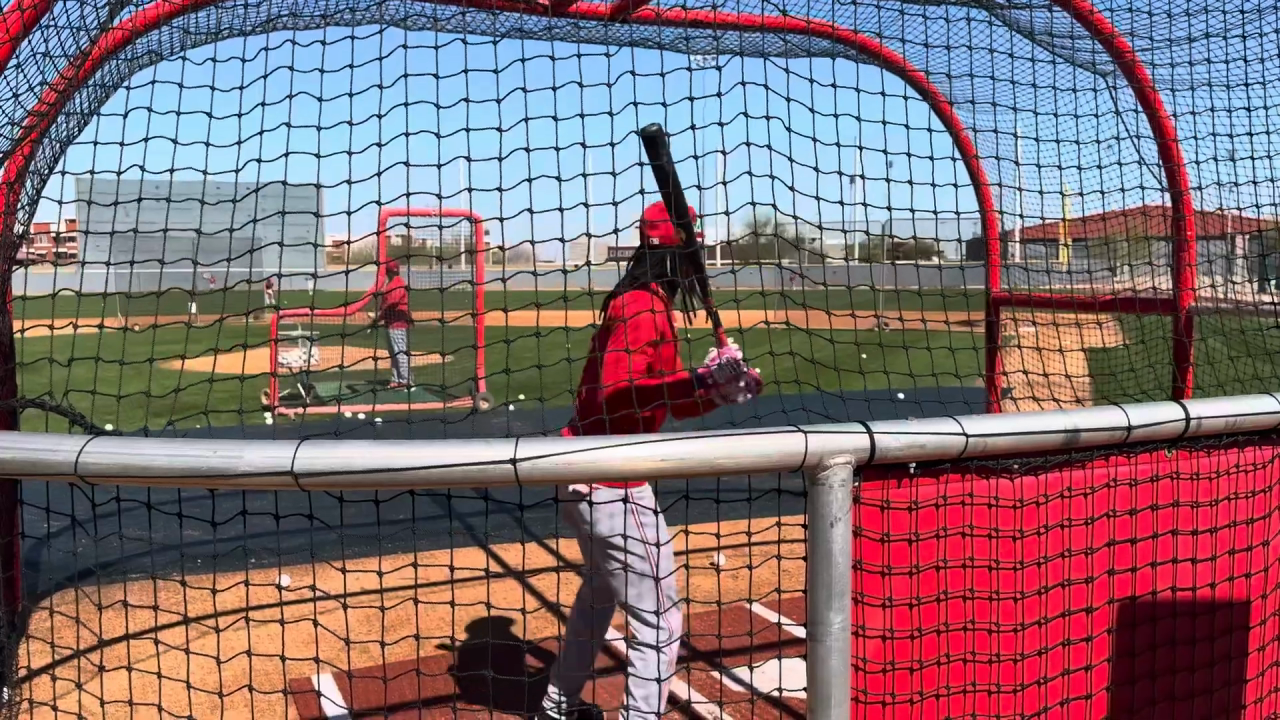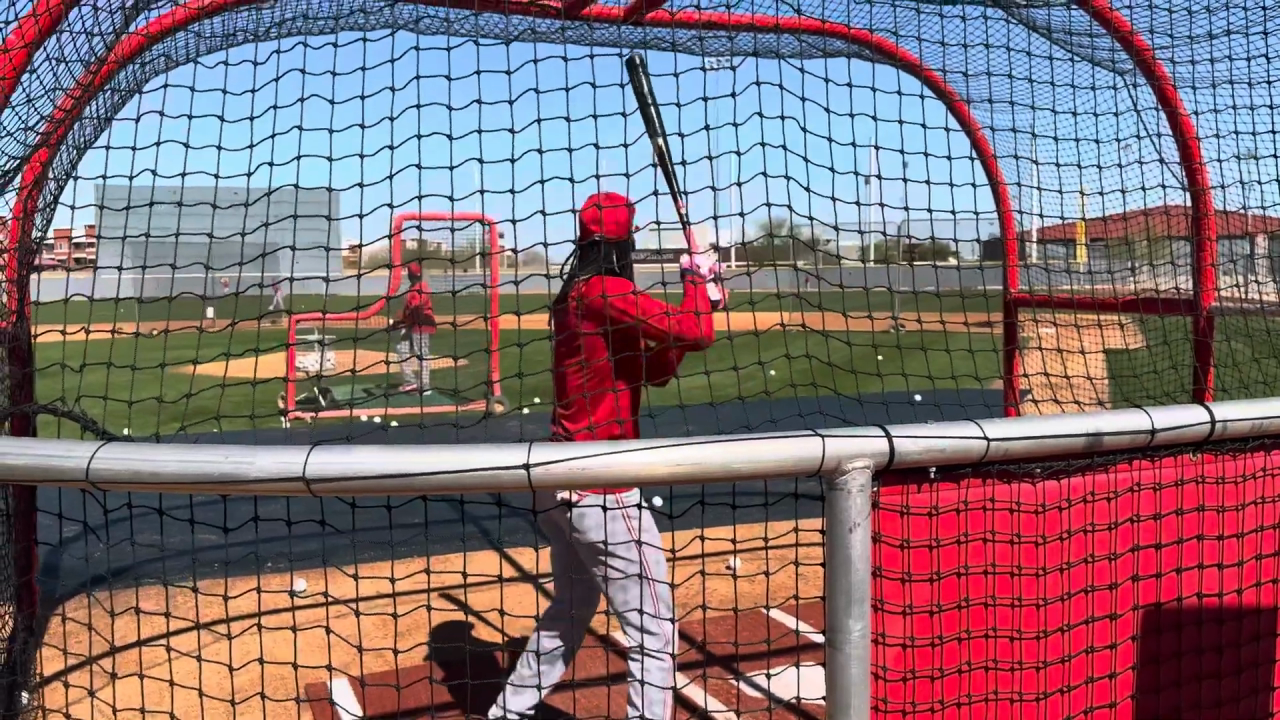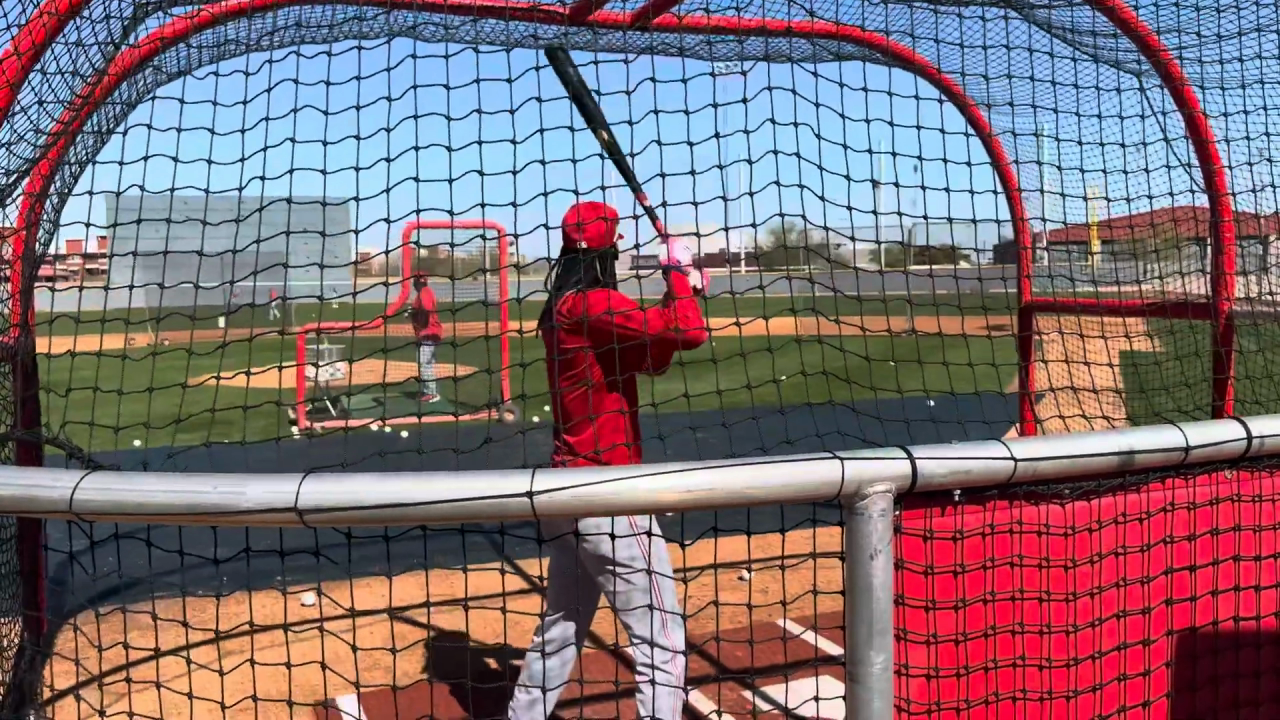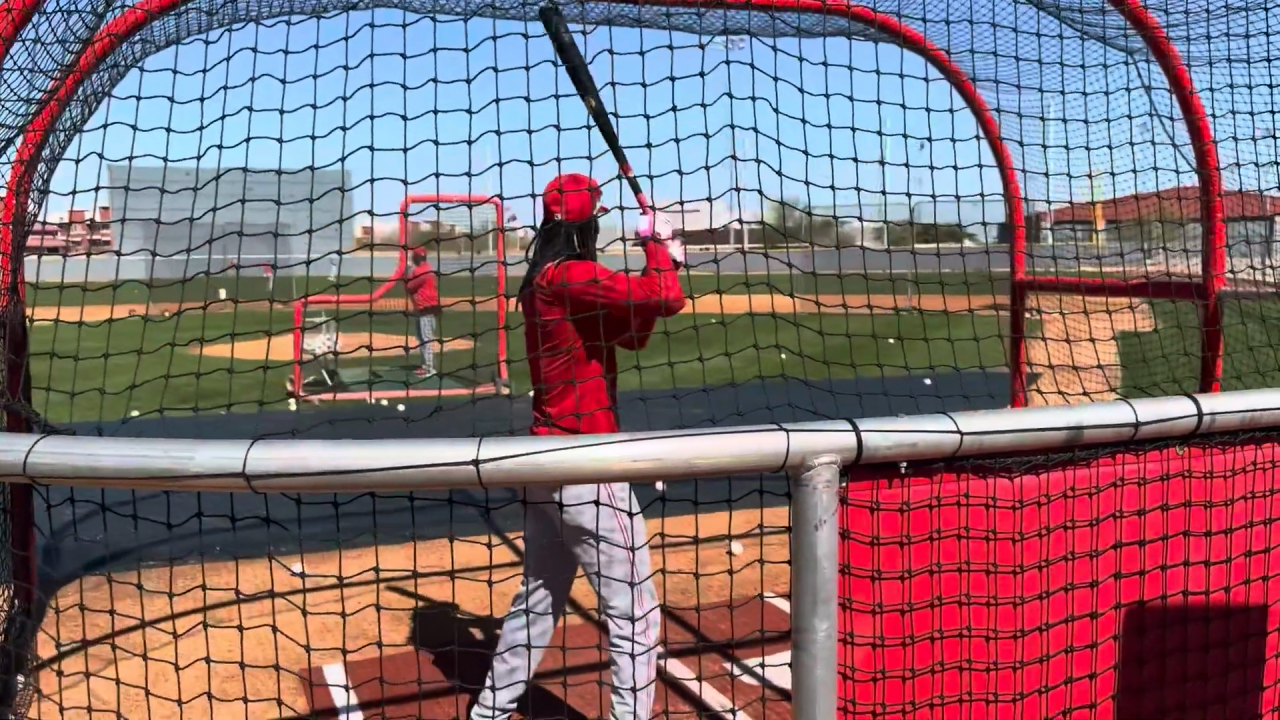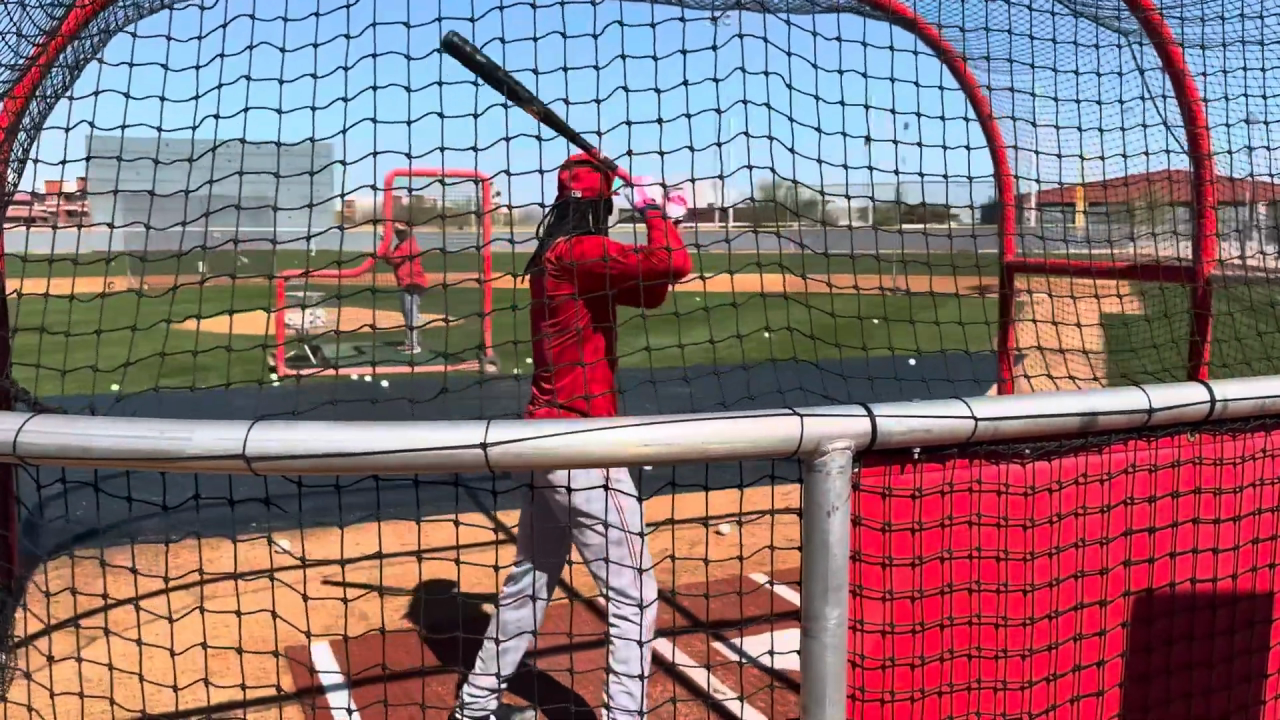
dt=1s
person 1, frame 1
left shoulder: (643, 302)
right shoulder: (641, 303)
left elbow: (664, 396)
right elbow: (613, 397)
left wrist: (717, 389)
right wrist: (698, 380)
left hip: (581, 476)
right hip: (611, 482)
left knee: (601, 592)
right knee: (659, 622)
person 1, frame 2
left shoulder: (576, 296)
right shoulder: (606, 292)
left elbow: (657, 370)
right elbow: (695, 335)
left wrist: (696, 301)
right wrist: (694, 277)
left hip: (560, 484)
right hip: (600, 491)
left knee: (569, 613)
right knee: (655, 629)
person 1, frame 3
left shoulder: (564, 307)
right shoulder: (594, 303)
left elbow: (652, 358)
right elbow: (691, 333)
left wrist: (679, 290)
right wrist: (675, 271)
left knee: (561, 630)
right knee: (663, 639)
person 1, frame 4
left shoulder: (545, 280)
right shoulder: (572, 276)
left elbow: (633, 332)
right elbow: (669, 300)
left wrist: (658, 262)
right wrist: (656, 242)
left knee: (537, 599)
right knee: (636, 613)
person 1, frame 5
left shoulder: (558, 257)
right shoulder: (579, 251)
left elbow: (652, 290)
right elbow: (675, 265)
left wrist: (668, 218)
right wrist: (653, 210)
left knee: (530, 579)
right knee: (634, 595)
